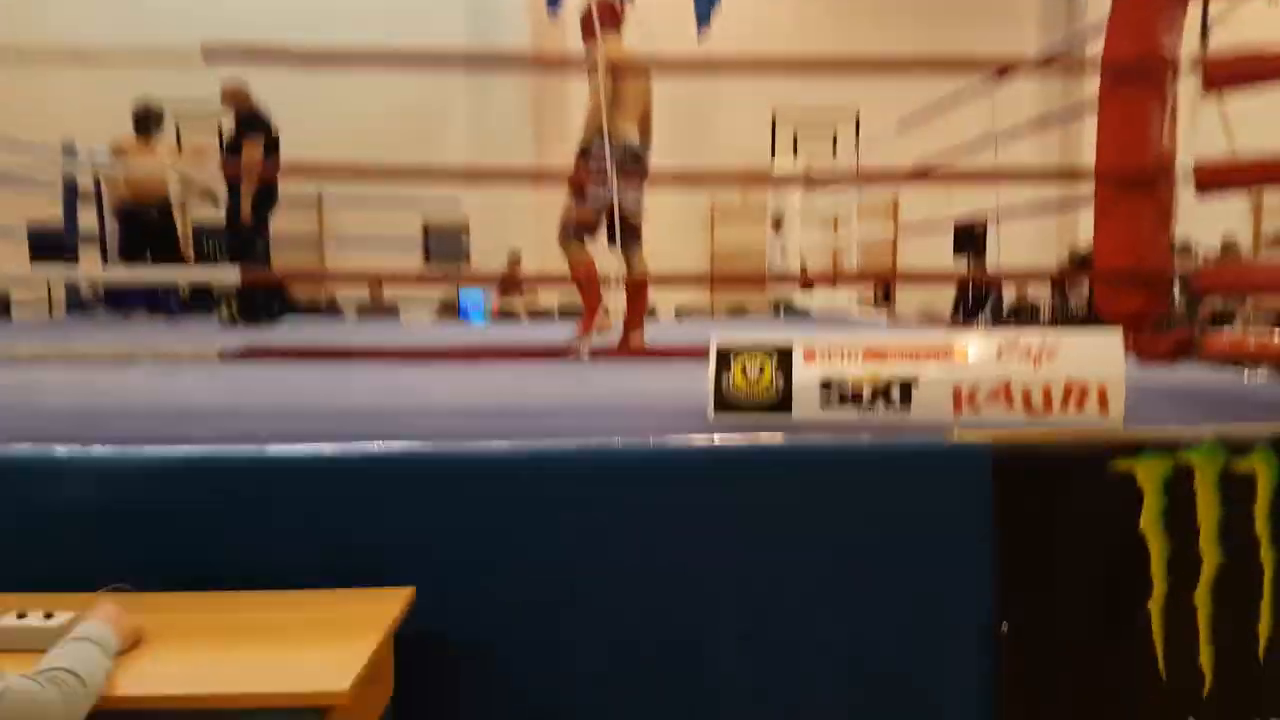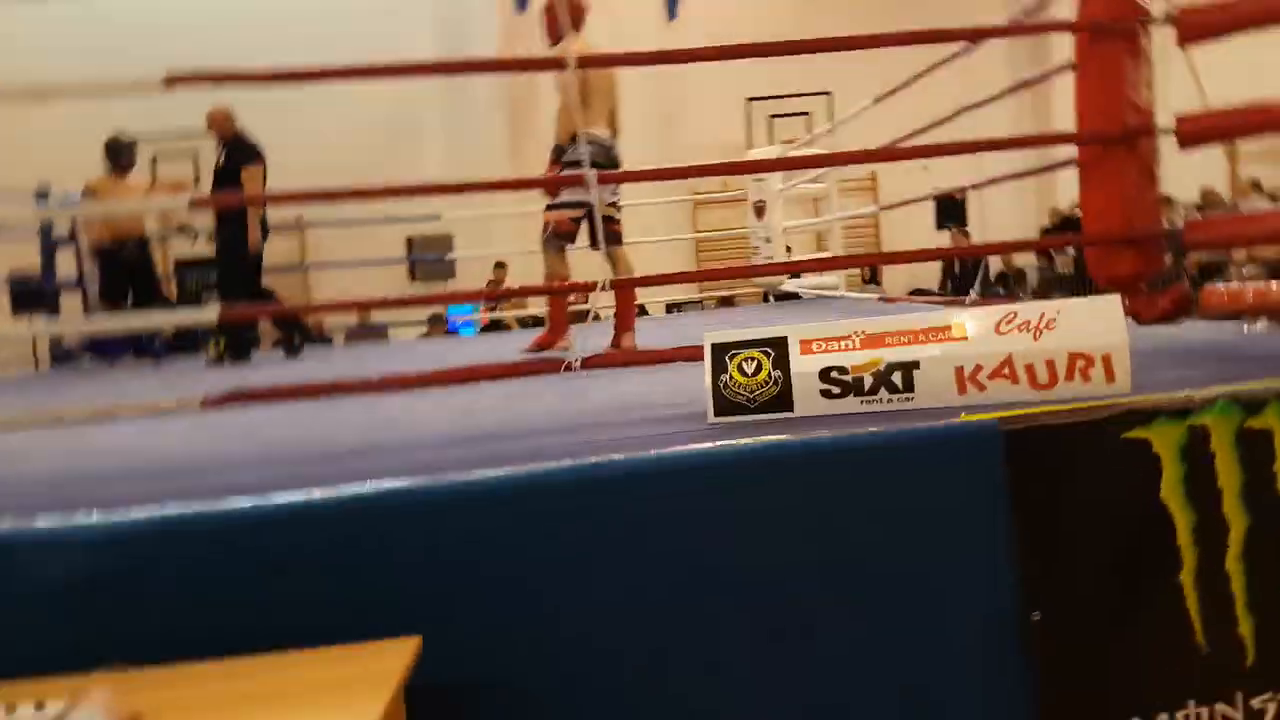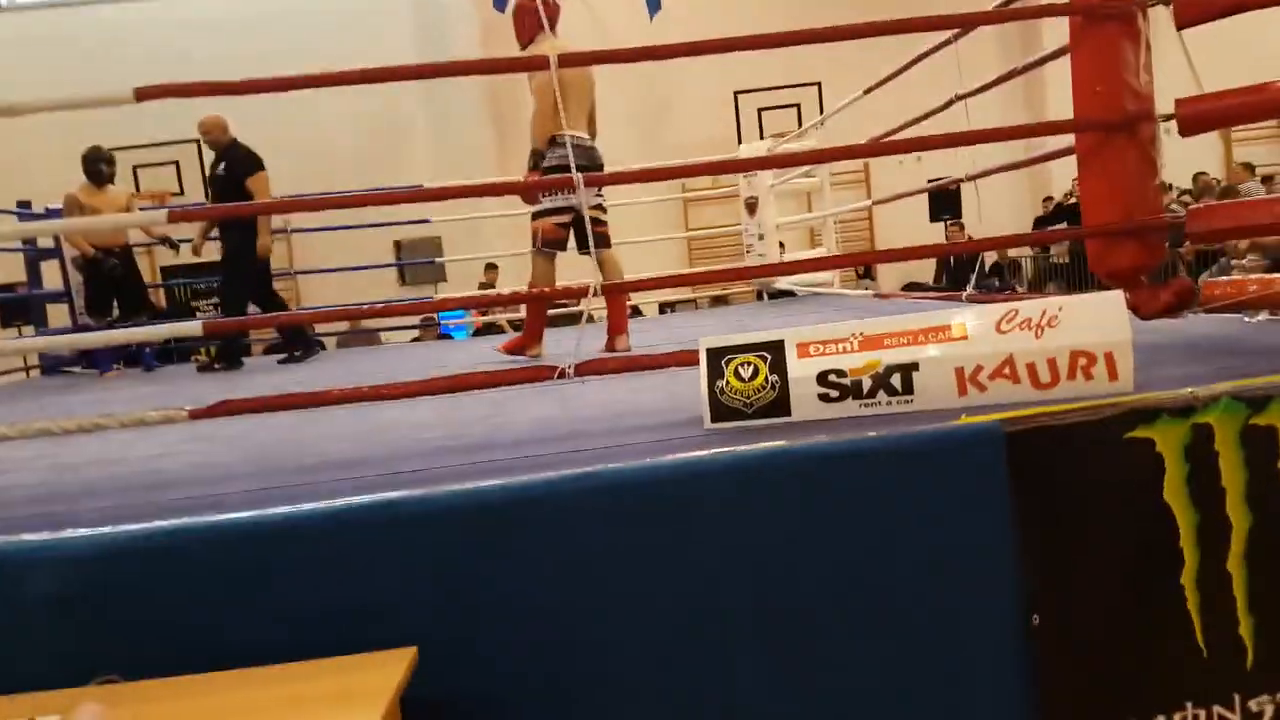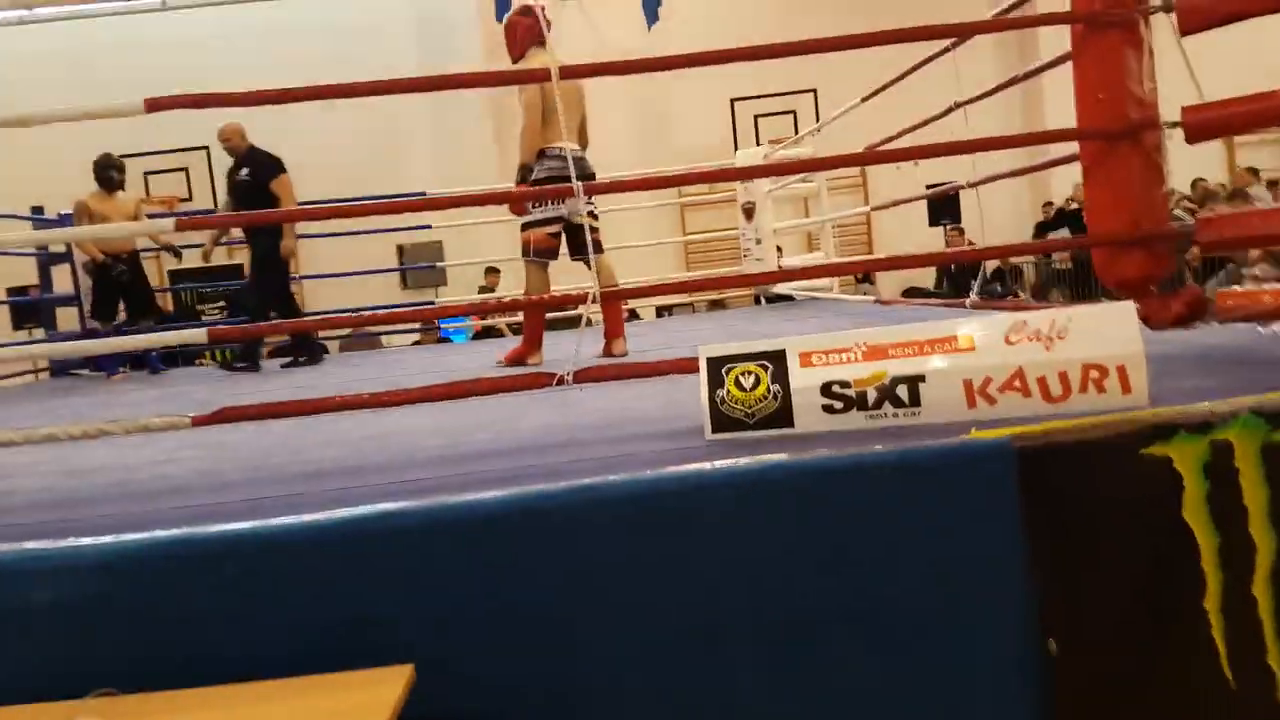
dt=0.1s
person 1, frame 1
left shoulder: (603, 53)
right shoulder: (638, 62)
left elbow: (599, 105)
left wrist: (582, 155)
left hip: (609, 149)
right hip: (634, 152)
left knee: (572, 233)
right knee: (630, 244)
left ankle: (594, 313)
right ankle: (634, 330)
person 1, frame 2
left shoulder: (568, 49)
left elbow: (569, 105)
left wrist: (555, 160)
left hip: (580, 151)
right hip: (606, 149)
left knee: (554, 242)
right knee: (613, 244)
left ankle: (557, 330)
right ankle: (625, 331)
person 1, frame 3
left shoulder: (541, 54)
left elbow: (543, 110)
left wrist: (532, 165)
left hip: (558, 154)
right hip: (587, 154)
left knee: (543, 249)
right knee: (600, 247)
left ankle: (532, 338)
right ankle: (618, 332)
person 1, frame 4
left shoulder: (530, 67)
left elbow: (531, 124)
left wrist: (522, 178)
left hip: (548, 165)
right hip: (578, 164)
left knee: (536, 258)
right knee: (593, 253)
left ankle: (532, 347)
right ankle: (616, 337)
person 2, frame 1
left shoulder: (251, 122)
right shoulder: (256, 120)
left elbow: (252, 163)
left wrist: (246, 202)
left hip: (251, 198)
right hip: (255, 198)
left knee: (242, 251)
right knee: (250, 251)
left ankle: (251, 310)
right ankle: (272, 301)
person 2, frame 2
left shoulder: (242, 149)
right shoulder: (230, 150)
left elbow: (253, 190)
left wrist: (253, 229)
right wrist: (219, 228)
left hip: (241, 230)
right hip: (233, 228)
left knee: (231, 286)
right knee: (249, 286)
left ankle: (235, 348)
right ankle: (294, 332)
person 2, frame 3
left shoulder: (242, 158)
right shoulder: (219, 161)
left elbow: (262, 196)
right elbow: (218, 204)
left wrist: (264, 235)
right wrist: (202, 235)
left hip: (247, 238)
right hip: (236, 238)
left knee: (232, 294)
right knee: (262, 293)
left ankle: (228, 356)
right ankle: (301, 343)
person 2, frame 4
left shoulder: (265, 161)
right shoulder: (236, 168)
left elbow: (287, 199)
right elbow: (230, 210)
left wrist: (288, 236)
right wrist: (212, 242)
left hip: (271, 240)
right hip: (260, 241)
left knee: (258, 297)
right knee: (279, 298)
left ankle: (249, 355)
right ankle: (306, 349)
person 3, frame 1
left shoulder: (166, 150)
right shoulder: (123, 148)
left elbow: (182, 174)
right elbow: (114, 179)
left wrist: (203, 189)
right wrist: (121, 203)
left hip: (162, 207)
right hip: (138, 209)
left knee: (168, 257)
right knee: (134, 258)
left ankle: (169, 302)
right ankle: (130, 304)
person 3, frame 2
left shoulder: (140, 186)
right shoulder: (95, 186)
right elbow: (89, 220)
right wrist: (105, 242)
left hip: (139, 246)
right hip: (112, 248)
left knee: (148, 299)
right knee: (114, 302)
left ankle: (150, 346)
person 3, frame 3
left shoulder: (123, 194)
right shoulder: (75, 196)
right elbow: (71, 233)
left wrist: (160, 236)
right wrist: (93, 255)
left hip: (124, 255)
right hip: (97, 258)
left knee: (138, 306)
right knee: (100, 312)
person 3, frame 4
left shoulder: (132, 200)
right shoulder: (86, 203)
right elbow: (80, 238)
left wrist: (165, 244)
right wrist: (102, 260)
left hip: (131, 259)
right hip: (105, 264)
left knee: (146, 313)
right knee: (106, 319)
left ankle: (152, 360)
right ankle: (112, 365)
